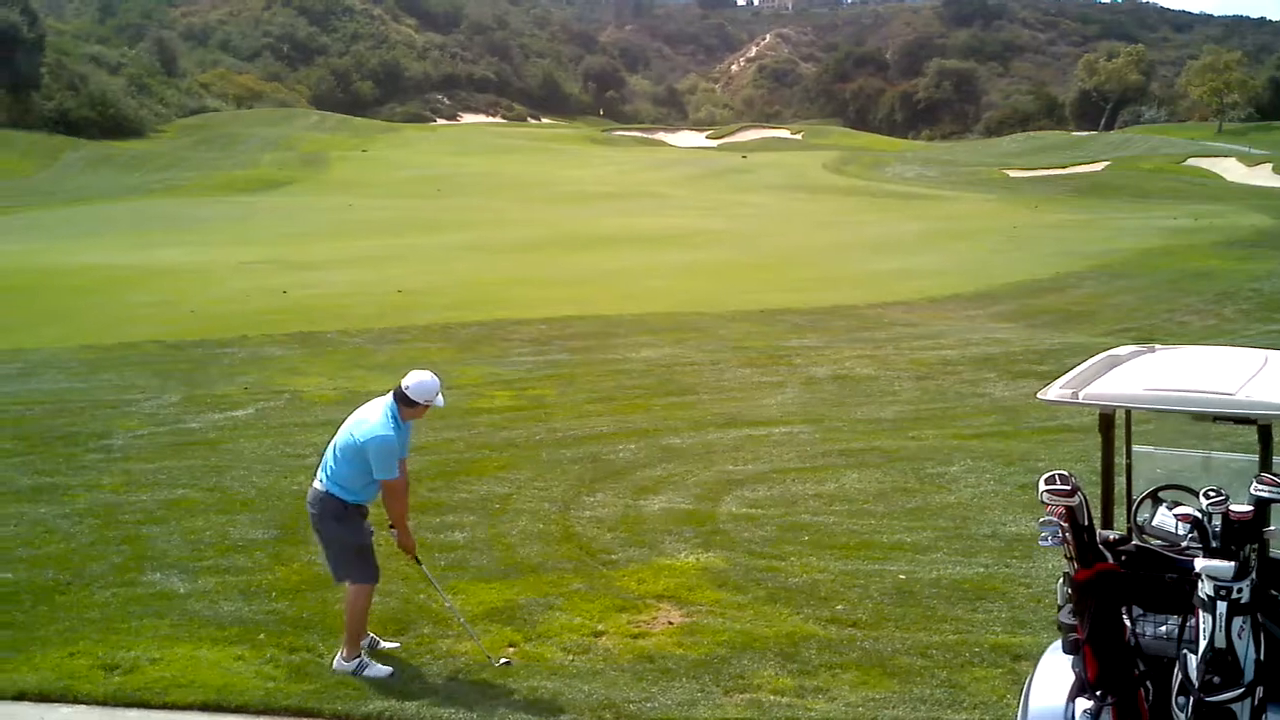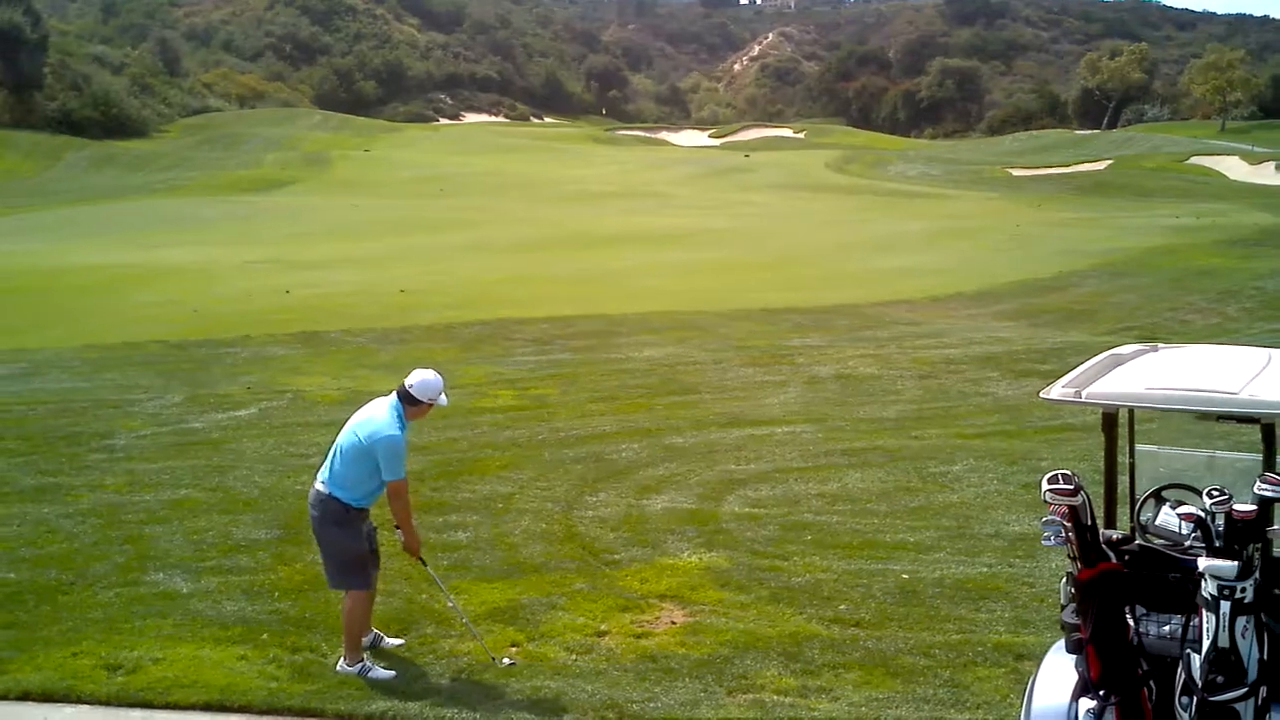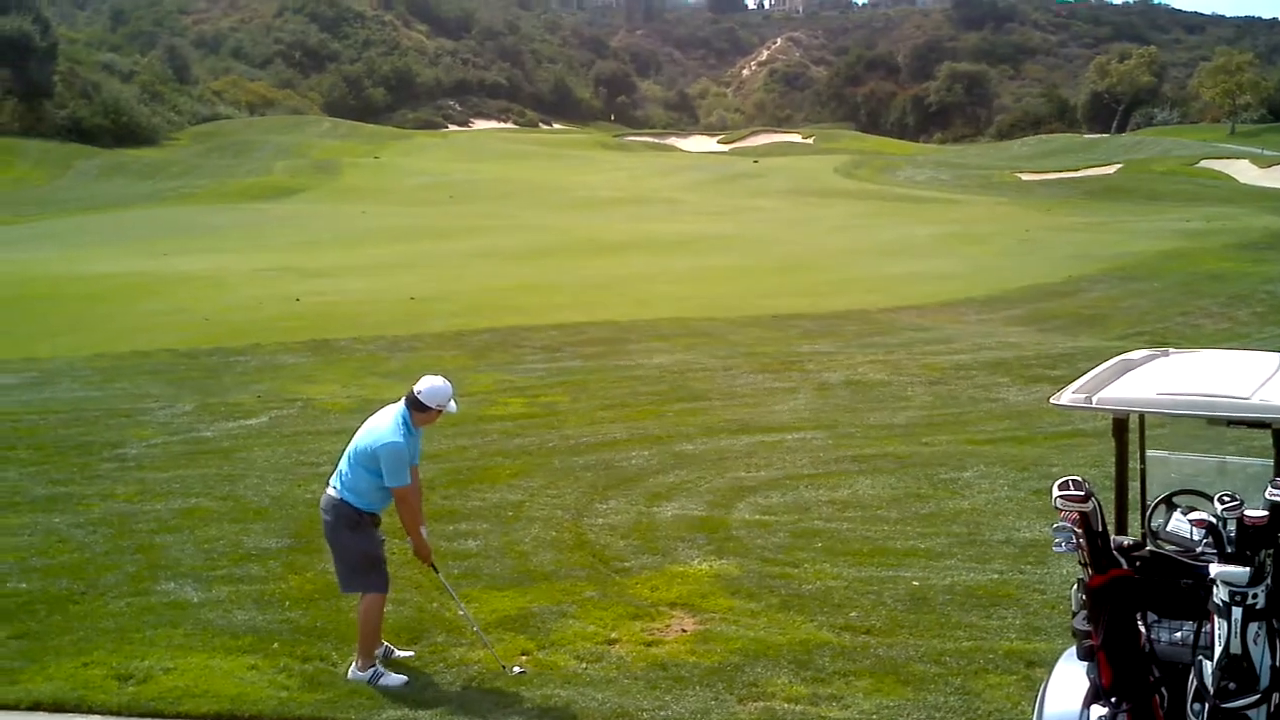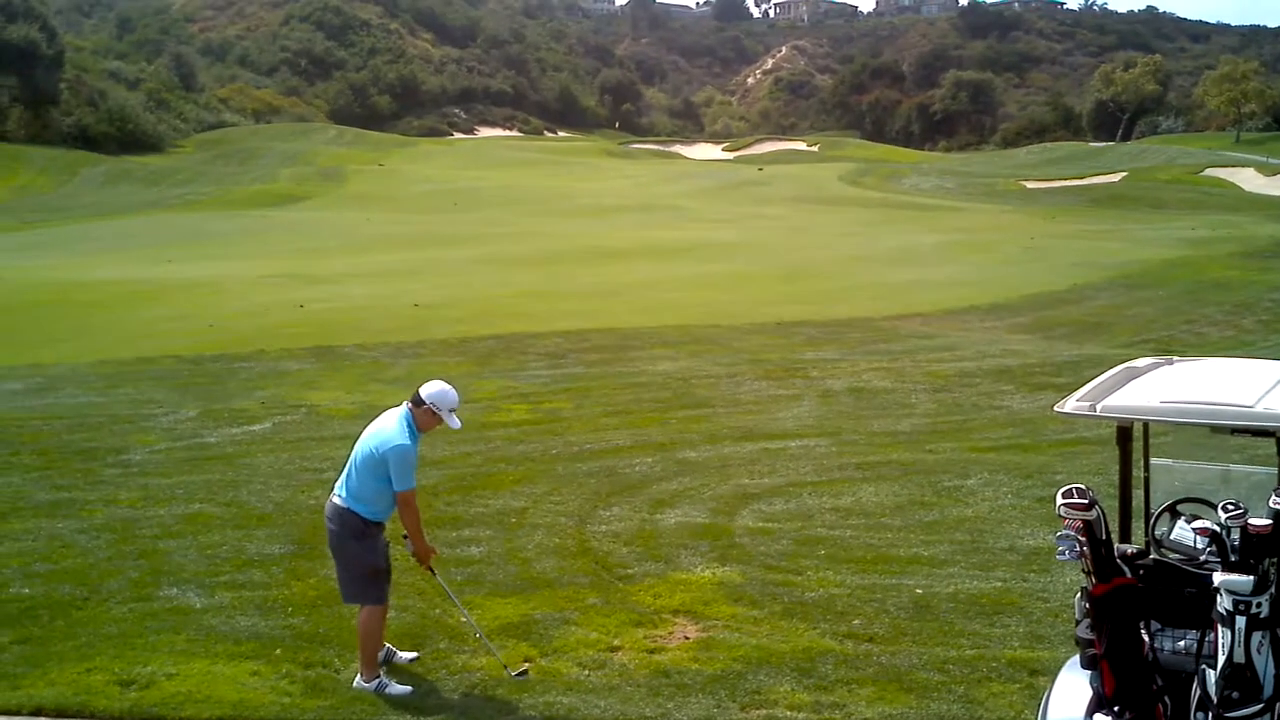
dt=0.3s
person 1, frame 1
left shoulder: (391, 410)
right shoulder: (382, 435)
left elbow: (401, 473)
right elbow: (391, 491)
left wrist: (403, 524)
right wrist: (404, 534)
left hip: (346, 500)
right hip: (333, 505)
left knee: (364, 571)
right knee: (363, 577)
left ankle: (360, 635)
right ankle: (349, 655)
person 1, frame 2
left shoulder: (388, 407)
right shoulder: (390, 434)
left elbow: (399, 481)
right elbow: (396, 493)
left wrist: (407, 525)
right wrist: (410, 535)
left hip: (347, 501)
right hip: (335, 508)
left knee: (369, 569)
right knee: (357, 583)
left ankle: (363, 632)
right ankle: (351, 659)
person 1, frame 3
left shoulder: (403, 418)
right shoulder: (393, 441)
left elbow: (414, 480)
right elbow: (403, 498)
left wrist: (422, 529)
right wrist: (418, 542)
left hip: (358, 508)
right hip: (346, 513)
left knee: (377, 581)
right knee: (373, 588)
left ankle: (374, 645)
right ankle: (364, 665)
person 1, frame 4
left shoulder: (399, 418)
right shoulder: (400, 443)
left elbow: (405, 494)
right elbow: (406, 503)
left wrist: (417, 539)
right wrist: (420, 545)
left hip: (359, 515)
right hip: (352, 521)
left knee: (380, 586)
right knee: (372, 598)
left ankle: (376, 649)
right ankle: (368, 676)
